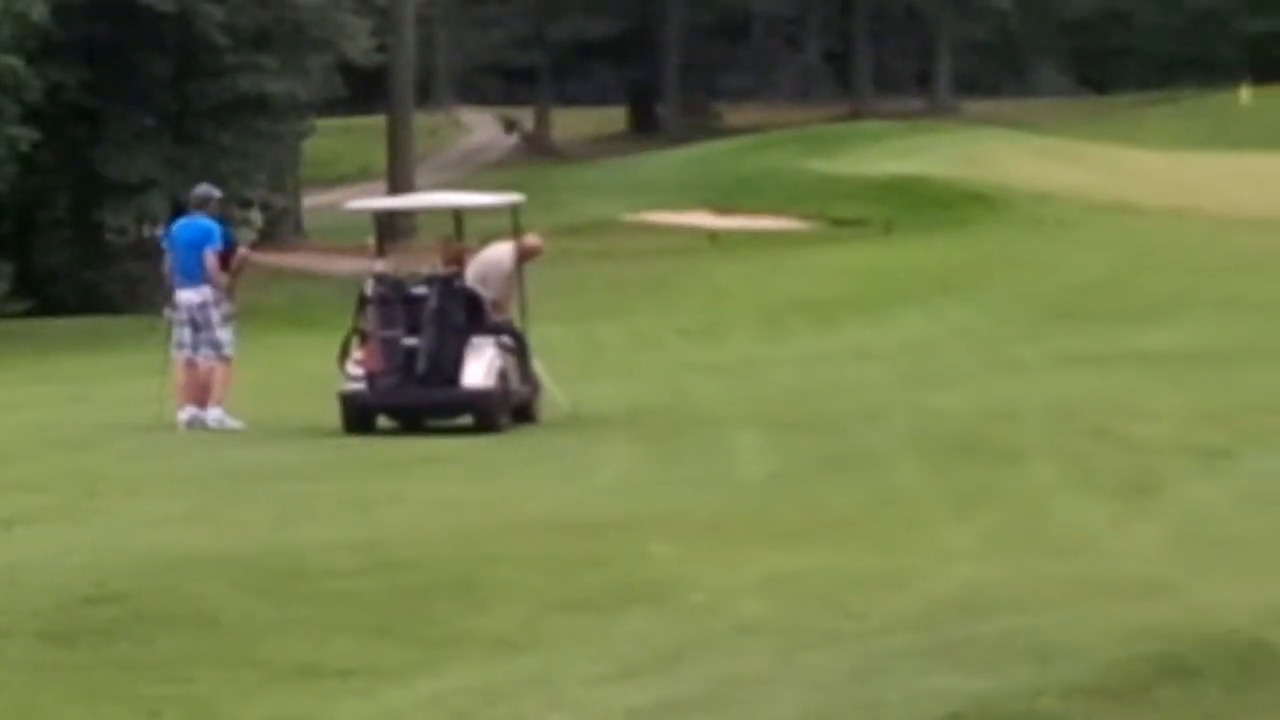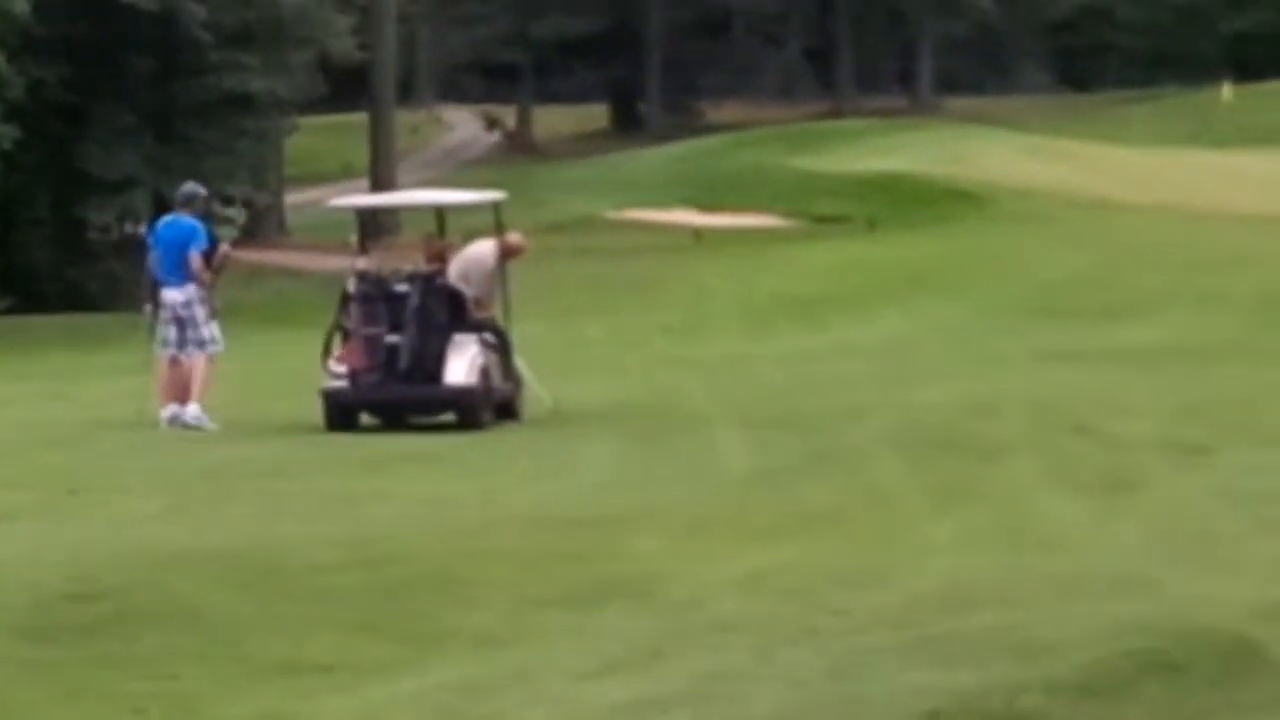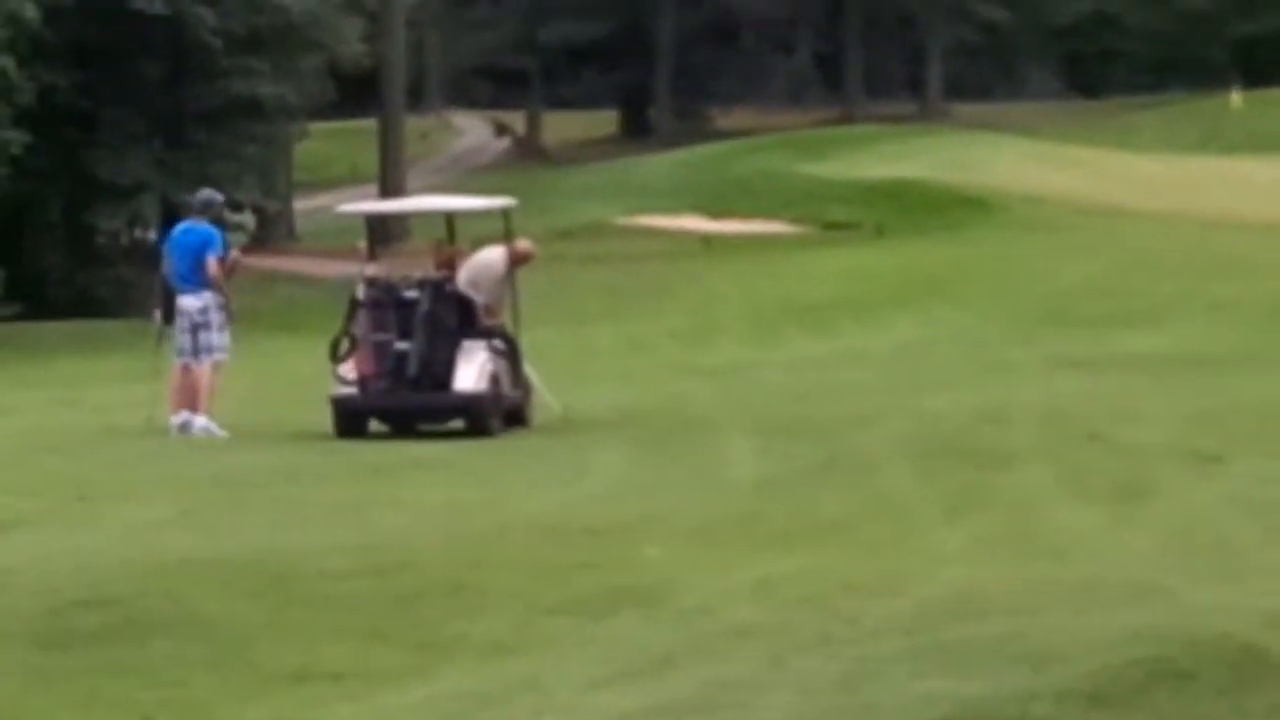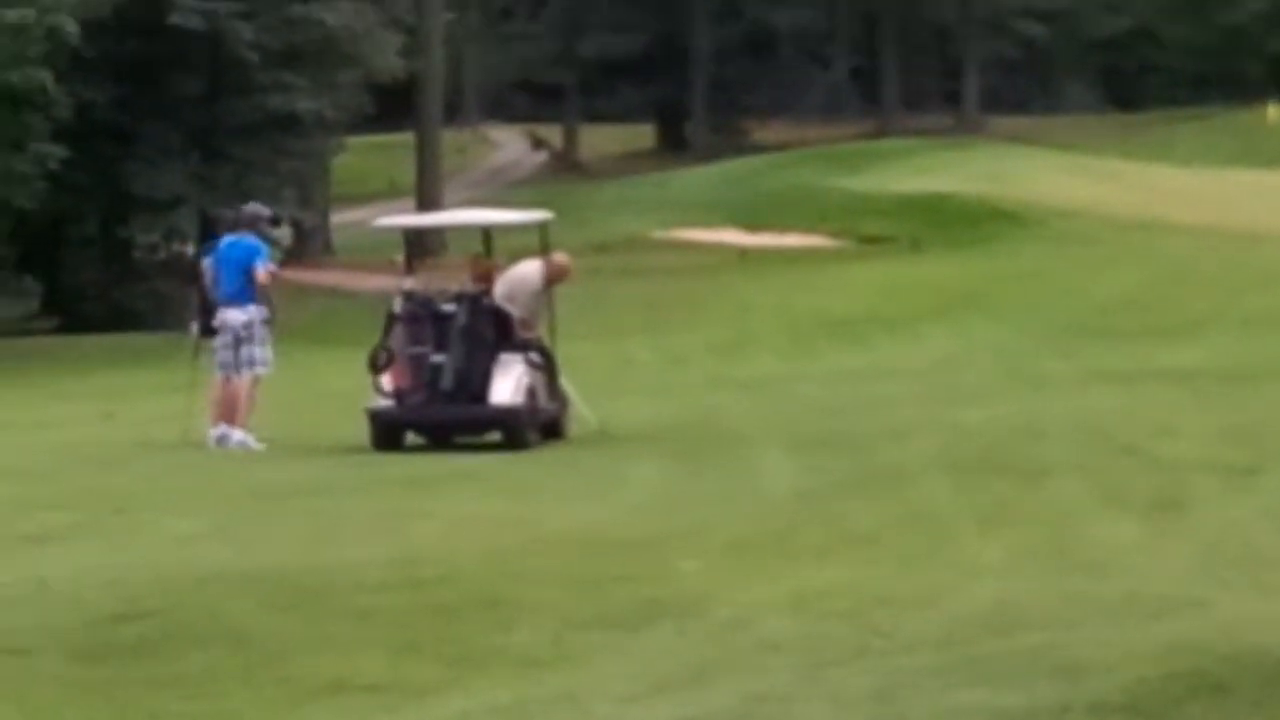
dt=0.2s
person 1, frame 1
left shoulder: (175, 228)
right shoulder: (211, 228)
left elbow: (167, 267)
right elbow: (212, 267)
right wrist: (225, 297)
left hip: (181, 295)
right hip: (206, 294)
left knee: (183, 356)
right knee: (221, 353)
left ankle: (185, 412)
right ankle: (215, 411)
person 1, frame 2
left shoulder: (160, 225)
right shoulder: (195, 227)
left elbow: (151, 262)
right elbow: (197, 267)
right wrist: (209, 293)
left hip: (166, 293)
right hip: (190, 292)
left knee: (168, 353)
right knee: (205, 350)
left ankle: (168, 409)
right ankle: (193, 409)
person 1, frame 3
left shoulder: (177, 231)
right shoulder: (211, 233)
left elbow: (166, 268)
right elbow: (214, 273)
right wrist: (225, 297)
left hip: (183, 300)
right hip: (206, 299)
left knee: (182, 360)
right knee: (210, 360)
left ankle: (178, 416)
right ankle: (201, 419)
person 1, frame 4
left shoulder: (222, 243)
right shoulder: (257, 246)
left elbow: (209, 279)
right elbow: (262, 280)
right wrist: (269, 305)
left hip: (225, 313)
right hip: (250, 312)
left knee: (224, 373)
right knee: (250, 373)
left ankle: (218, 429)
right ankle: (239, 432)
